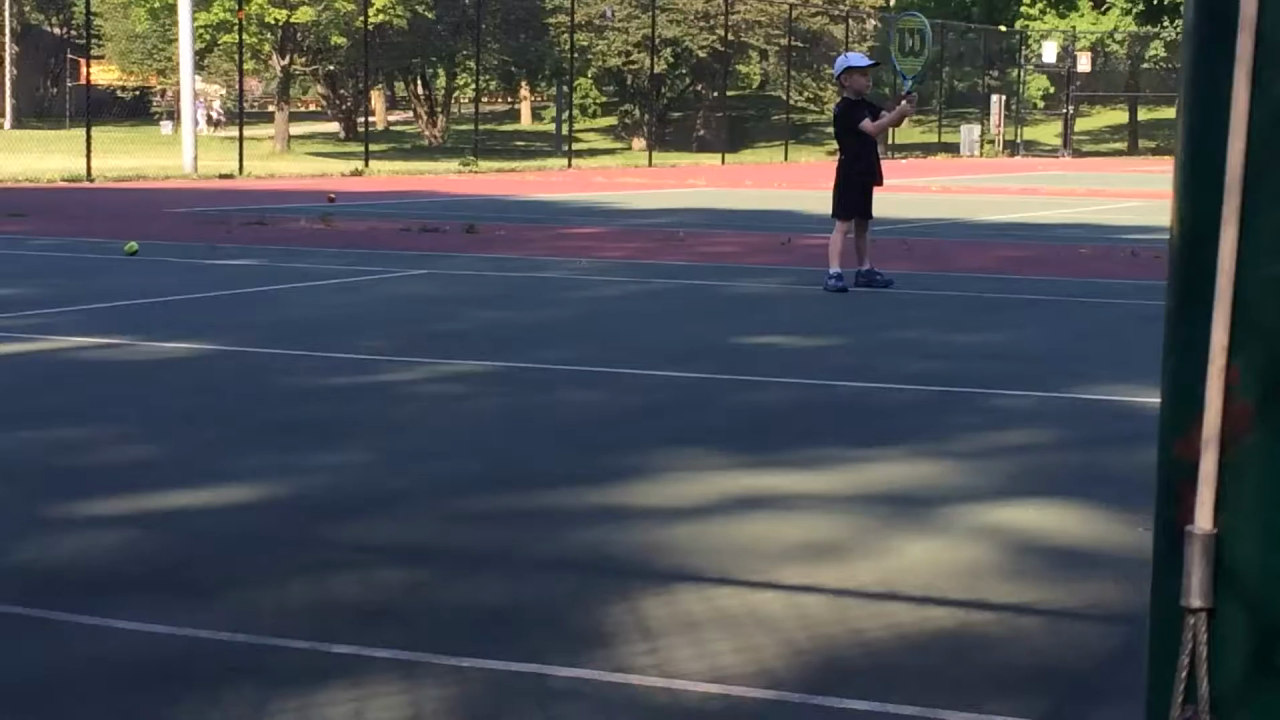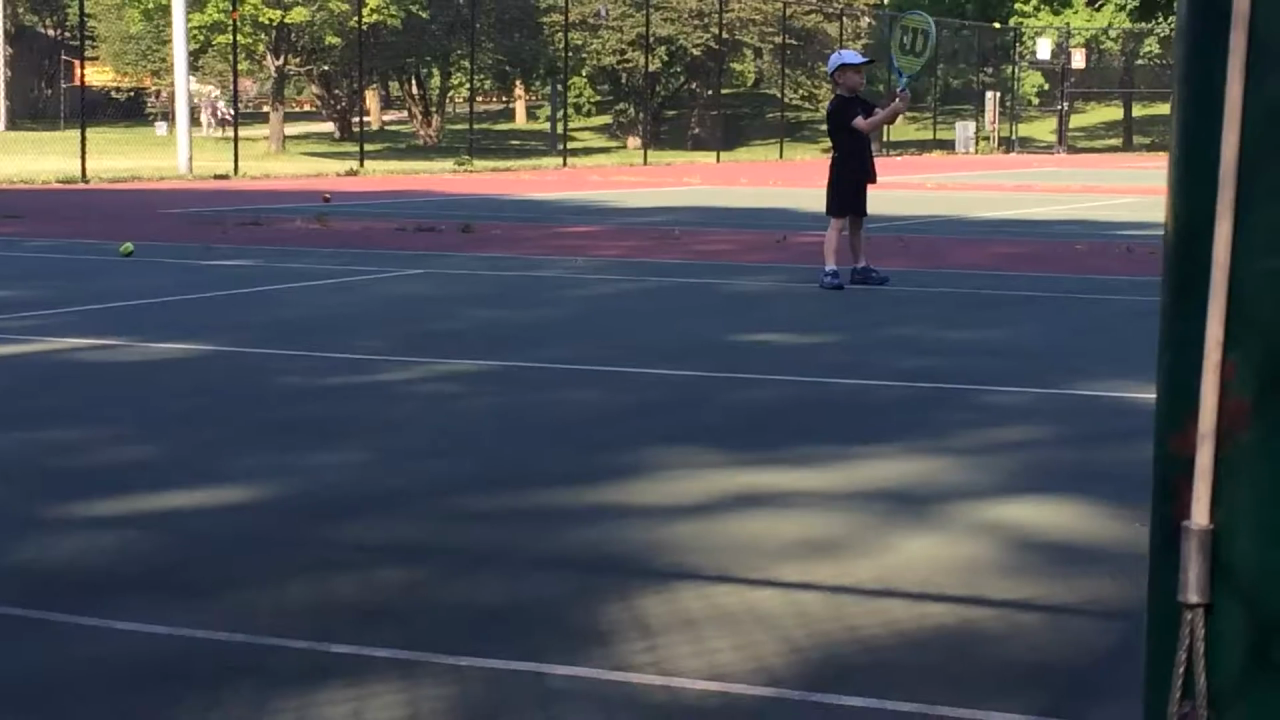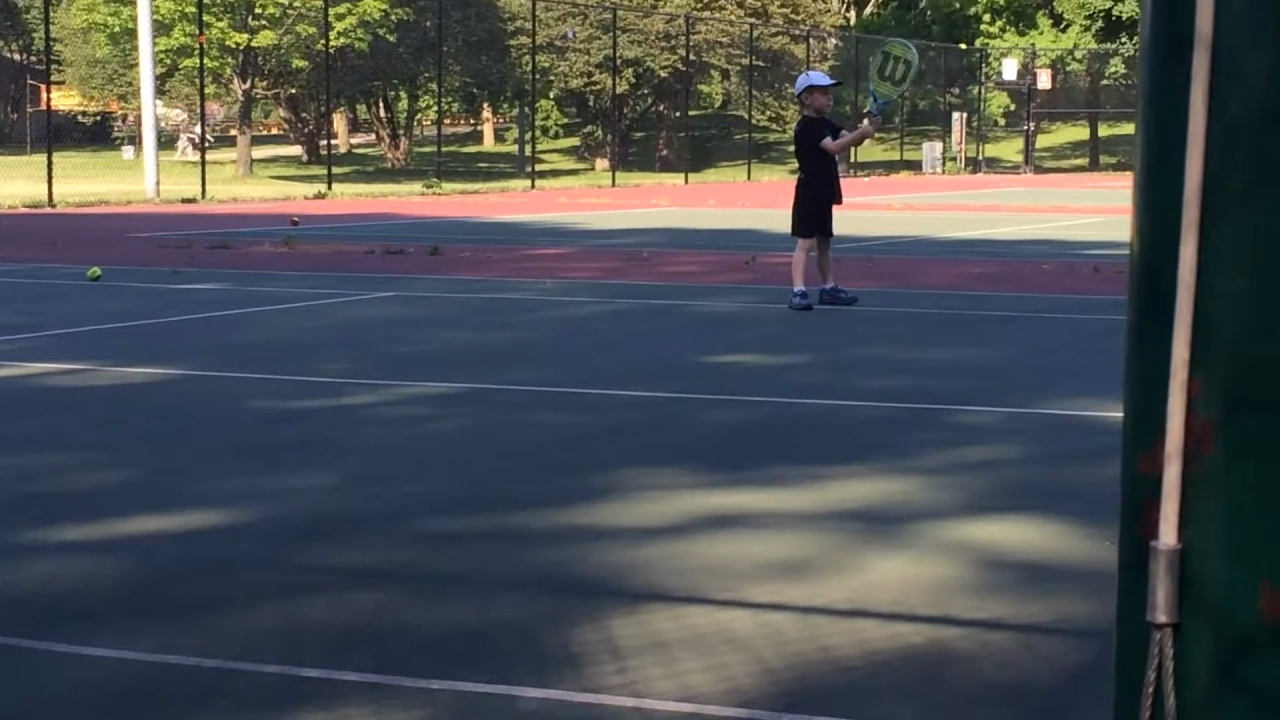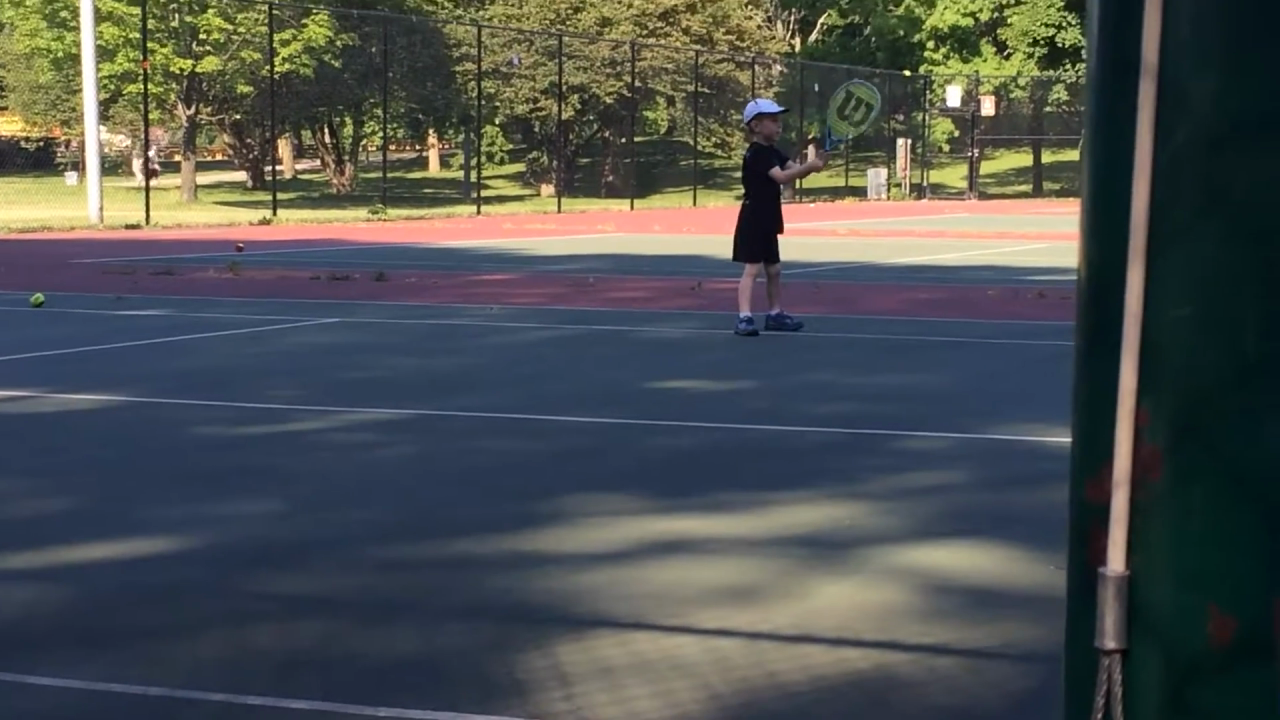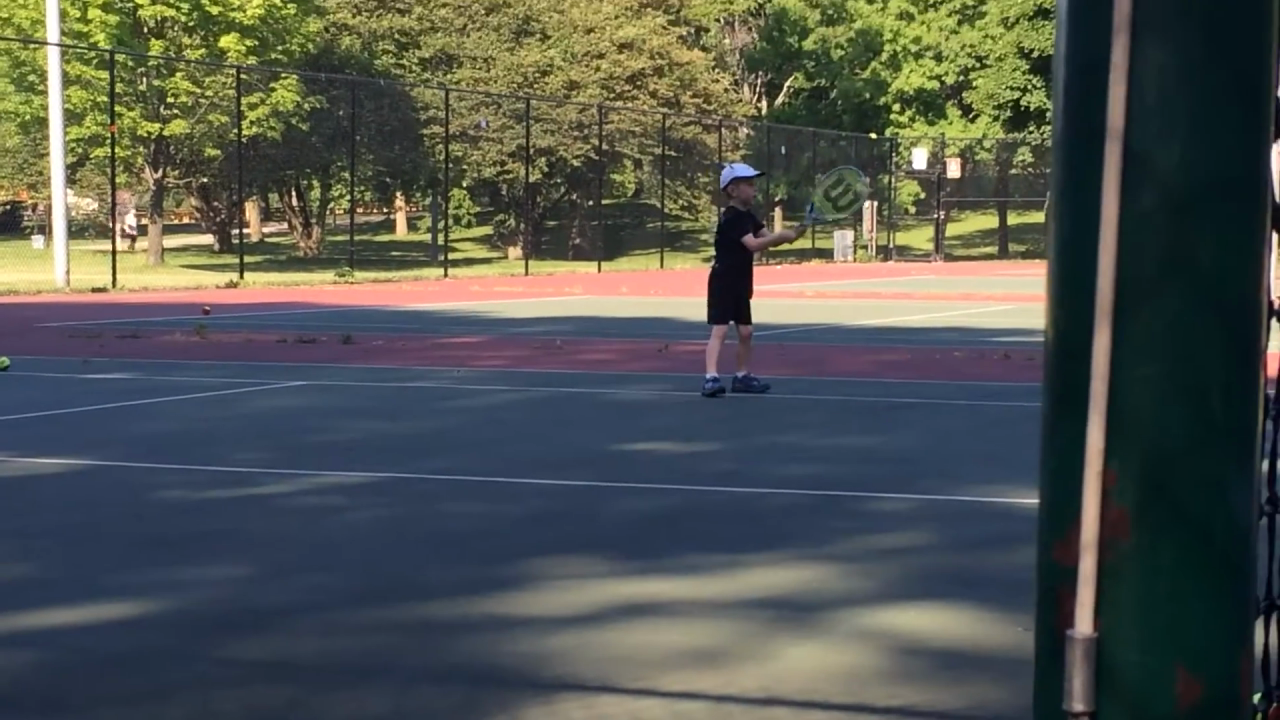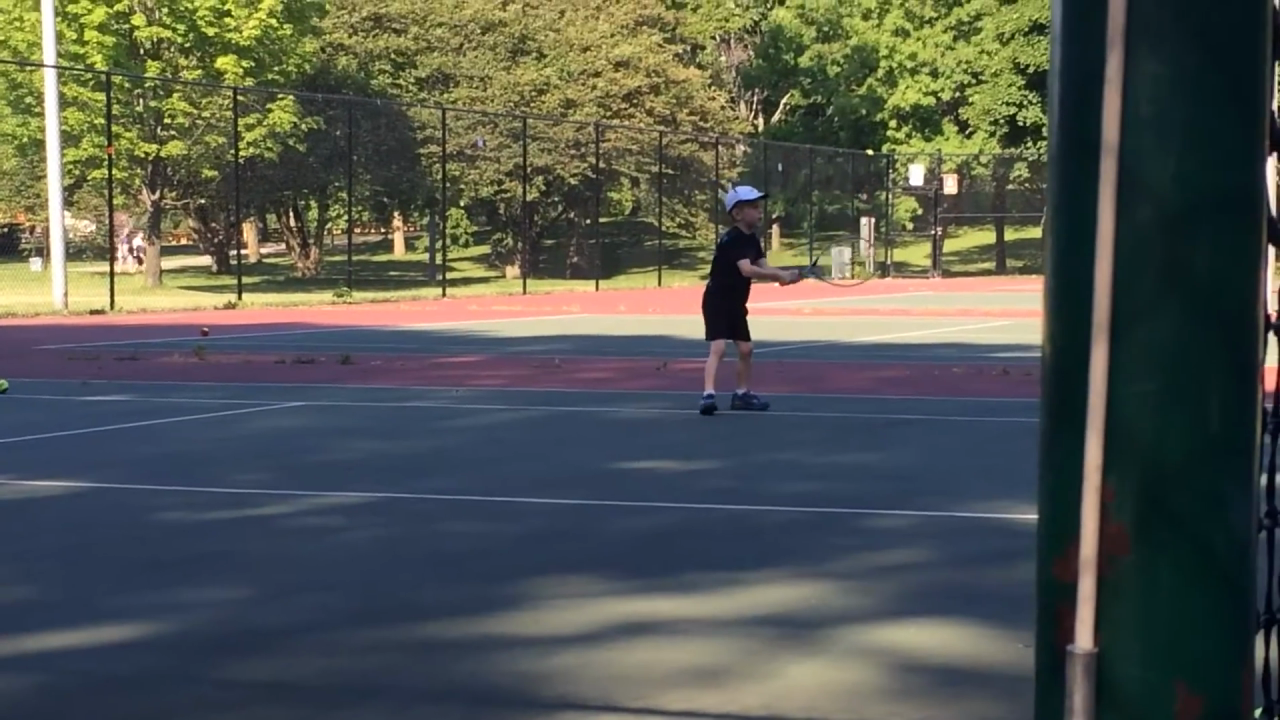
dt=0.3s
person 1, frame 1
left shoulder: (865, 104)
right shoulder: (845, 109)
left elbow: (891, 122)
right elbow: (873, 129)
left wrist: (904, 109)
right wrist: (899, 112)
left hip: (865, 175)
right hip: (850, 175)
left knee: (862, 225)
right knee: (843, 224)
left ankle: (864, 270)
right ankle: (834, 273)
person 1, frame 2
left shoulder: (859, 102)
right shoulder: (838, 106)
left elbow: (886, 119)
right elbow: (865, 126)
left wrist: (897, 107)
right wrist: (892, 109)
left hip: (858, 173)
right hip: (843, 173)
left knee: (857, 222)
right knee: (838, 222)
left ankle: (860, 267)
right ankle: (830, 271)
person 1, frame 3
left shoulder: (825, 123)
right shoulder: (806, 126)
left elbow: (851, 141)
right elbow: (834, 147)
left wrist: (866, 131)
right wrist: (861, 132)
left hip: (824, 194)
right hip: (809, 194)
left knee: (824, 242)
right knee: (805, 242)
left ankle: (828, 288)
right ankle: (798, 292)
person 1, frame 4
left shoulder: (772, 152)
right shoulder: (756, 153)
left elbow: (795, 170)
right elbow: (782, 177)
left wrist: (814, 163)
right wrist: (809, 166)
left hip: (768, 222)
right hip: (753, 221)
left knee: (774, 269)
right knee: (752, 269)
left ankle: (775, 314)
right ankle: (744, 317)
person 1, frame 5
left shoulder: (747, 216)
right shoulder: (732, 218)
left elbow: (768, 237)
right elbow: (753, 244)
left wrist: (788, 235)
right wrist: (782, 236)
left hip: (739, 285)
right hip: (723, 283)
left knee: (745, 331)
right knee: (720, 330)
left ankle: (742, 376)
right ankle: (711, 378)
person 1, frame 6
left shoulder: (752, 240)
right shoulder: (732, 240)
left elbow: (763, 266)
right elbow: (747, 270)
left wrist: (786, 274)
right wrist: (778, 277)
left hip: (736, 304)
right hip: (717, 302)
left knee: (746, 348)
right knee: (718, 347)
left ankle: (742, 394)
right ankle: (709, 394)
